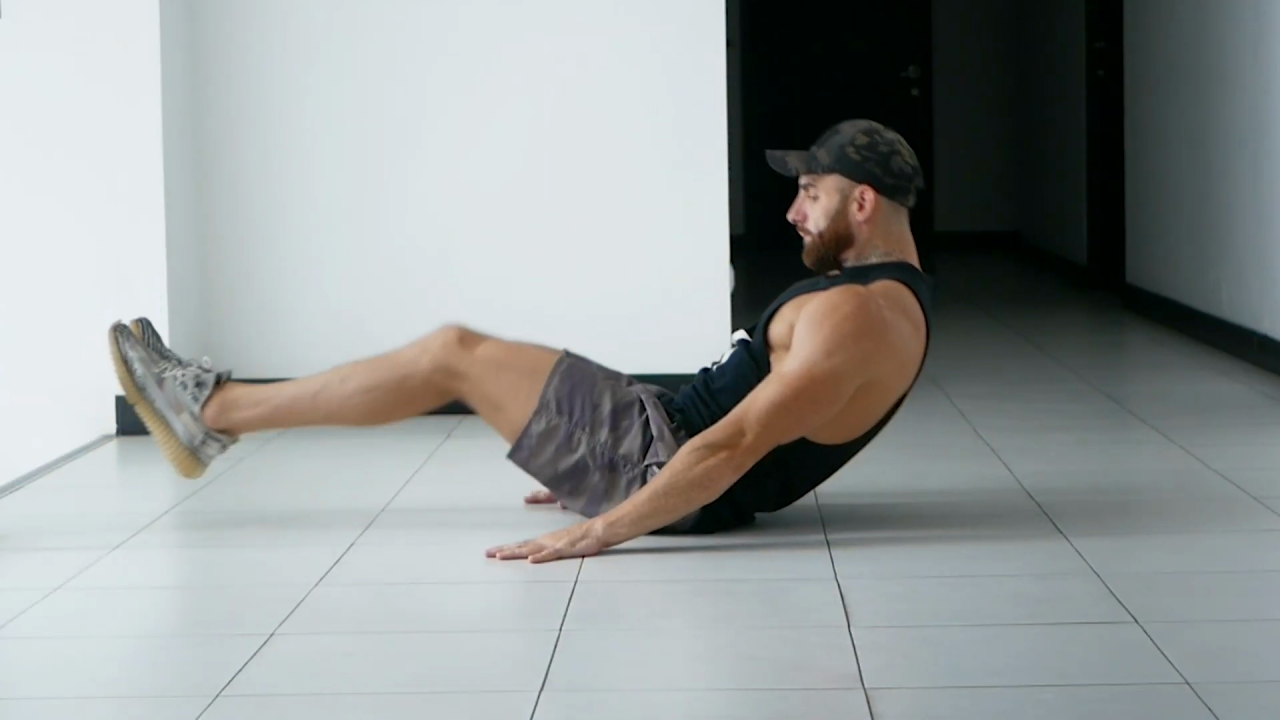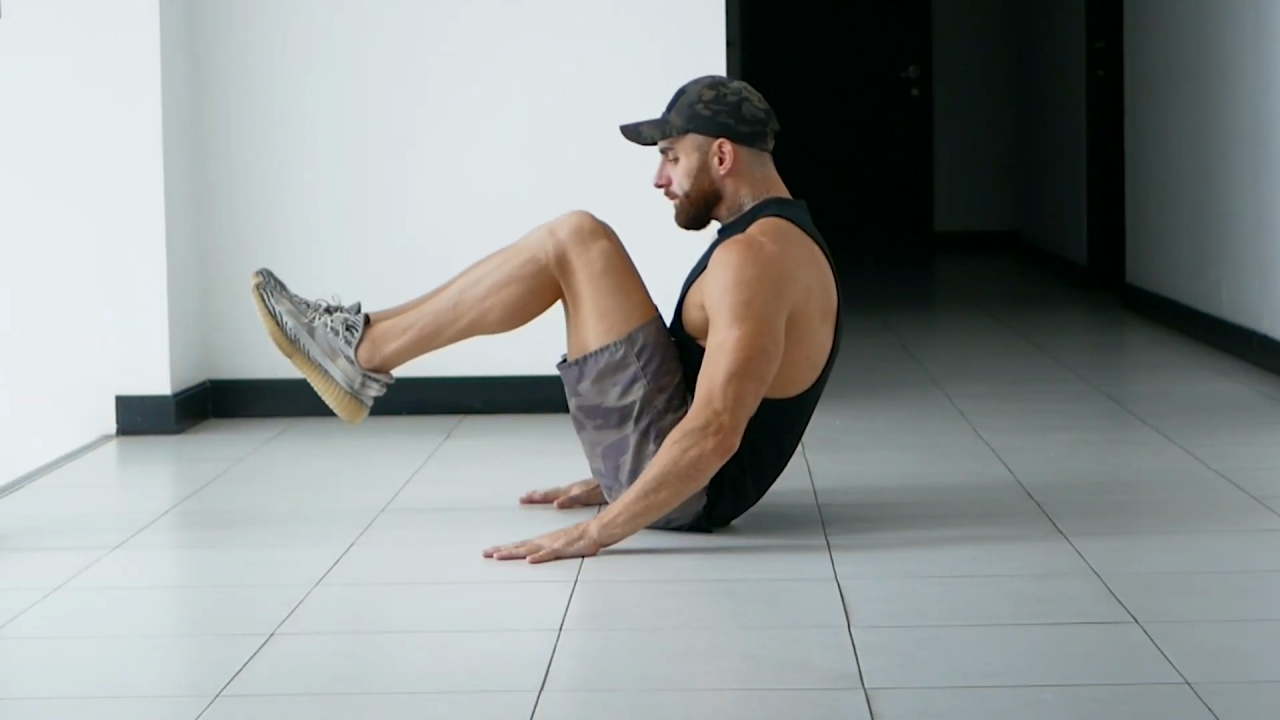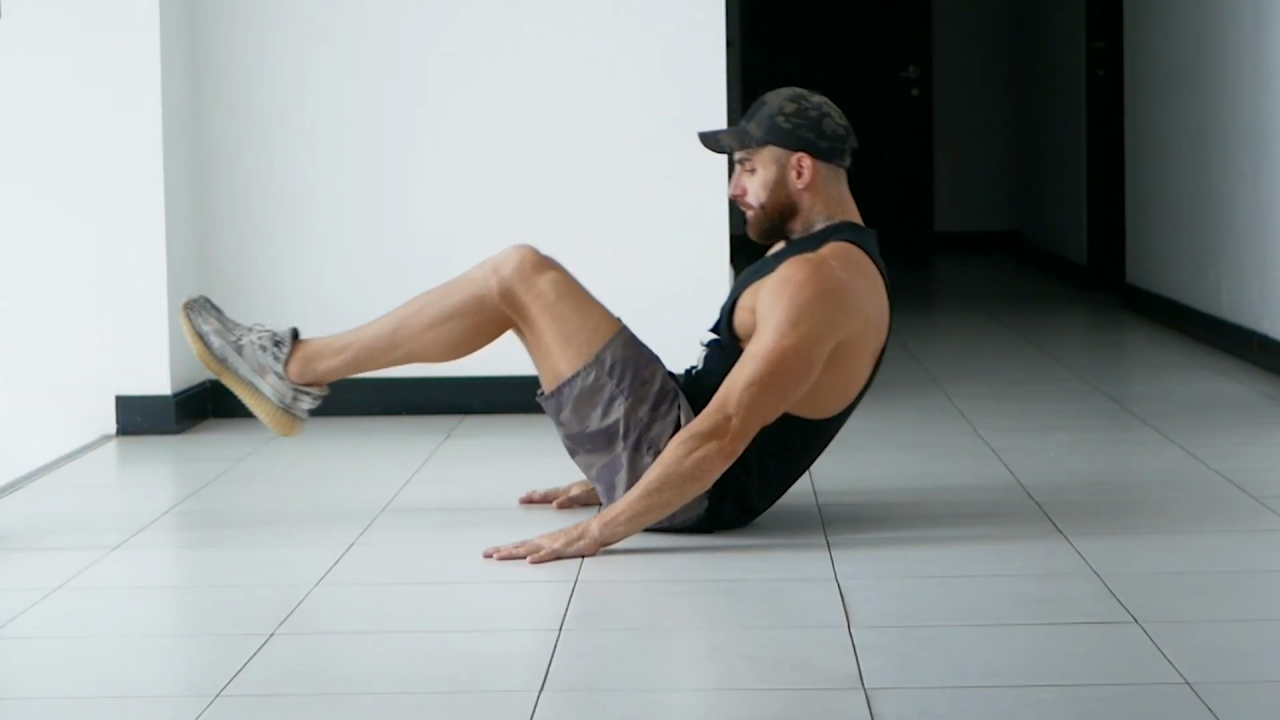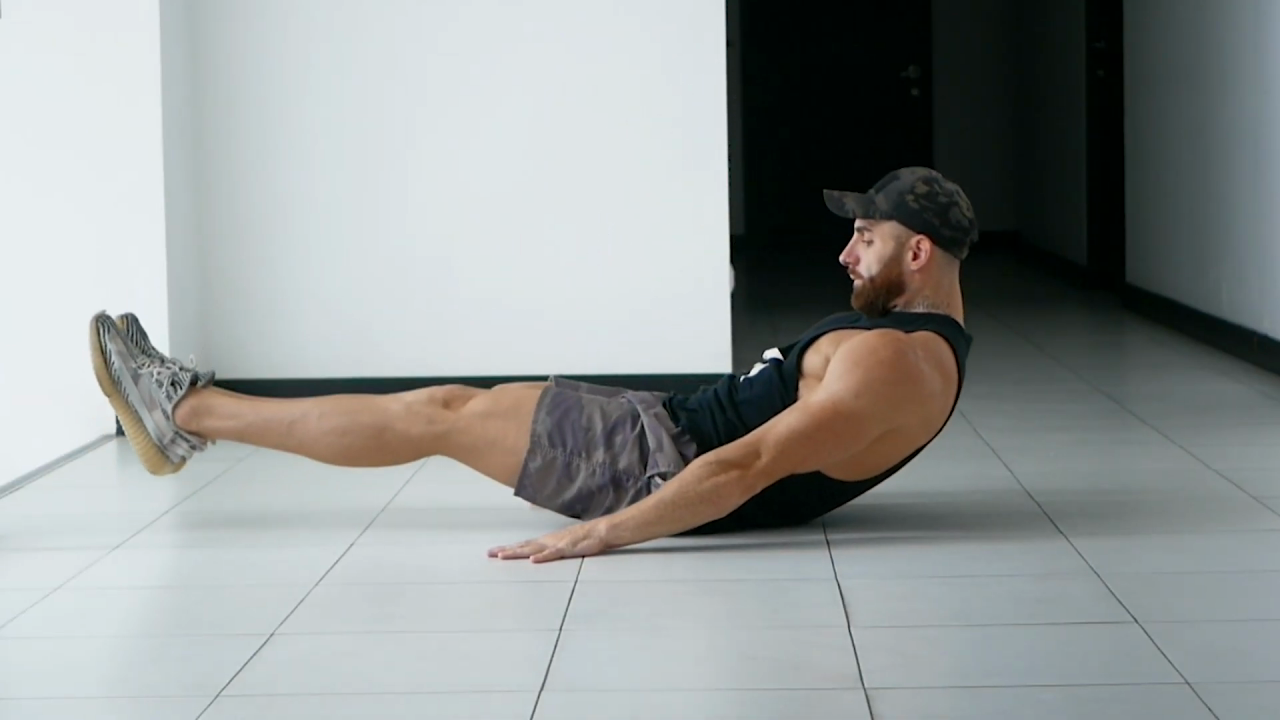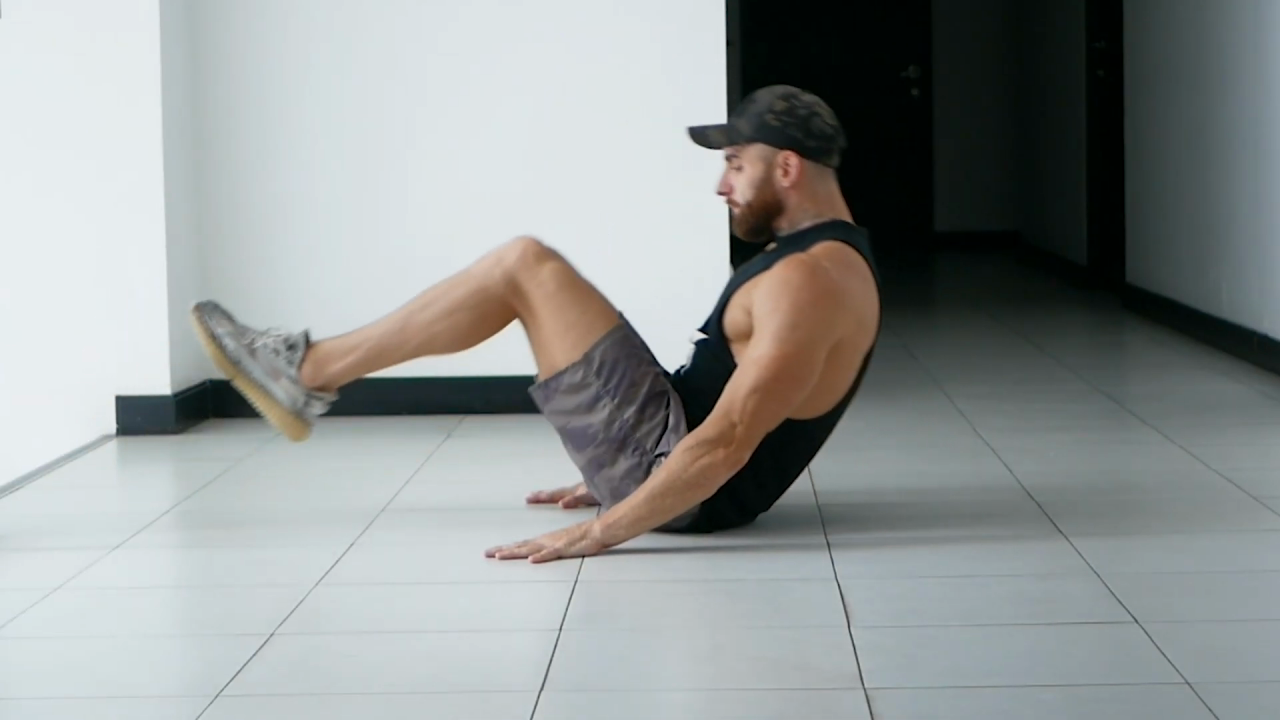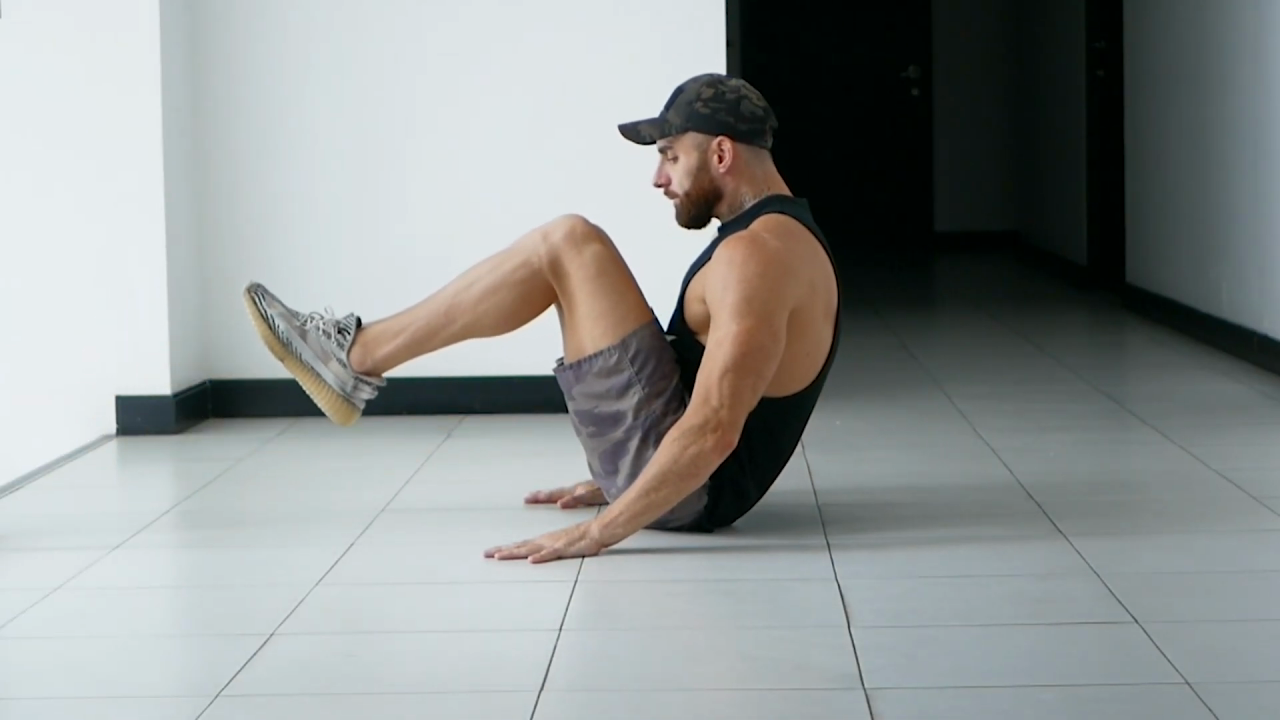
dt=0.5s
person 1, frame 1
left shoulder: (860, 315)
right shoulder: (880, 289)
left elbow: (734, 449)
left wrist: (598, 533)
right wrist: (602, 485)
left hip: (664, 463)
right hip: (671, 447)
left knee: (454, 352)
right knee: (470, 356)
left ankle: (209, 410)
right ankle: (223, 407)
person 1, frame 2
left shoulder: (752, 256)
right shoulder: (777, 236)
left elbow: (714, 433)
left wrist: (598, 532)
right wrist: (618, 475)
left hip: (689, 488)
right hip: (680, 467)
left knee: (576, 238)
right knee: (569, 250)
left ankle: (362, 352)
right ankle: (367, 348)
person 1, frame 3
left shoulder: (817, 280)
right shoulder: (835, 262)
left elbow: (723, 435)
left wrist: (600, 530)
right wrist: (609, 474)
left hip: (690, 487)
right hip: (681, 461)
left knee: (519, 273)
right knee: (522, 284)
left ankle: (293, 369)
right ankle: (299, 363)
person 1, frame 4
left shoulder: (895, 363)
right shoulder: (917, 334)
left elbow: (745, 470)
left wrist: (600, 531)
left hip: (670, 461)
right hip: (678, 431)
left knee: (439, 412)
right knee: (465, 406)
left ankle: (184, 411)
person 1, frame 5
left shoulder: (811, 281)
right shoulder: (821, 255)
left elbow: (727, 444)
left wrist: (599, 533)
right wrist: (616, 482)
left hip: (689, 493)
right hip: (676, 460)
left knee: (523, 264)
right knee: (531, 277)
left ankle: (305, 373)
right ankle: (313, 372)
person 1, frame 6
left shoulder: (755, 254)
right shoulder: (775, 234)
left elbow: (713, 431)
left wrist: (597, 533)
right wrist: (617, 476)
left hip: (689, 488)
right hip: (688, 472)
left knee: (568, 242)
right knee: (565, 254)
left ankle: (356, 355)
right ankle: (360, 355)
